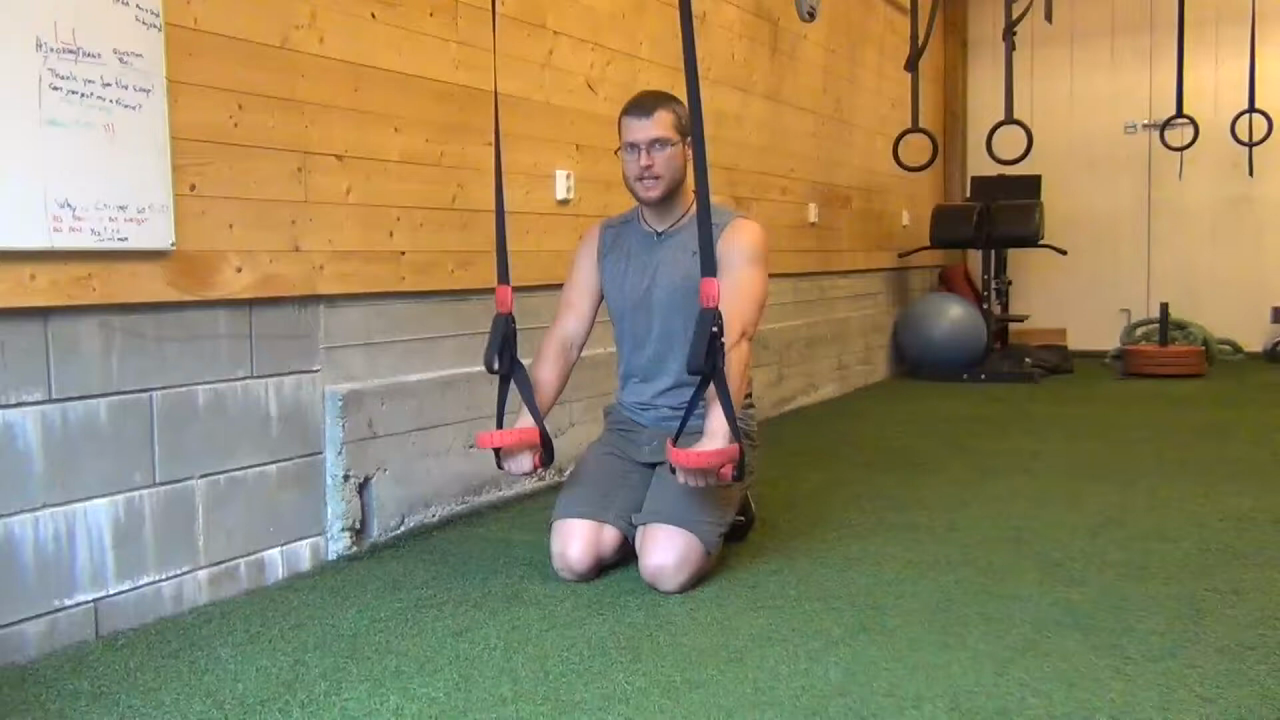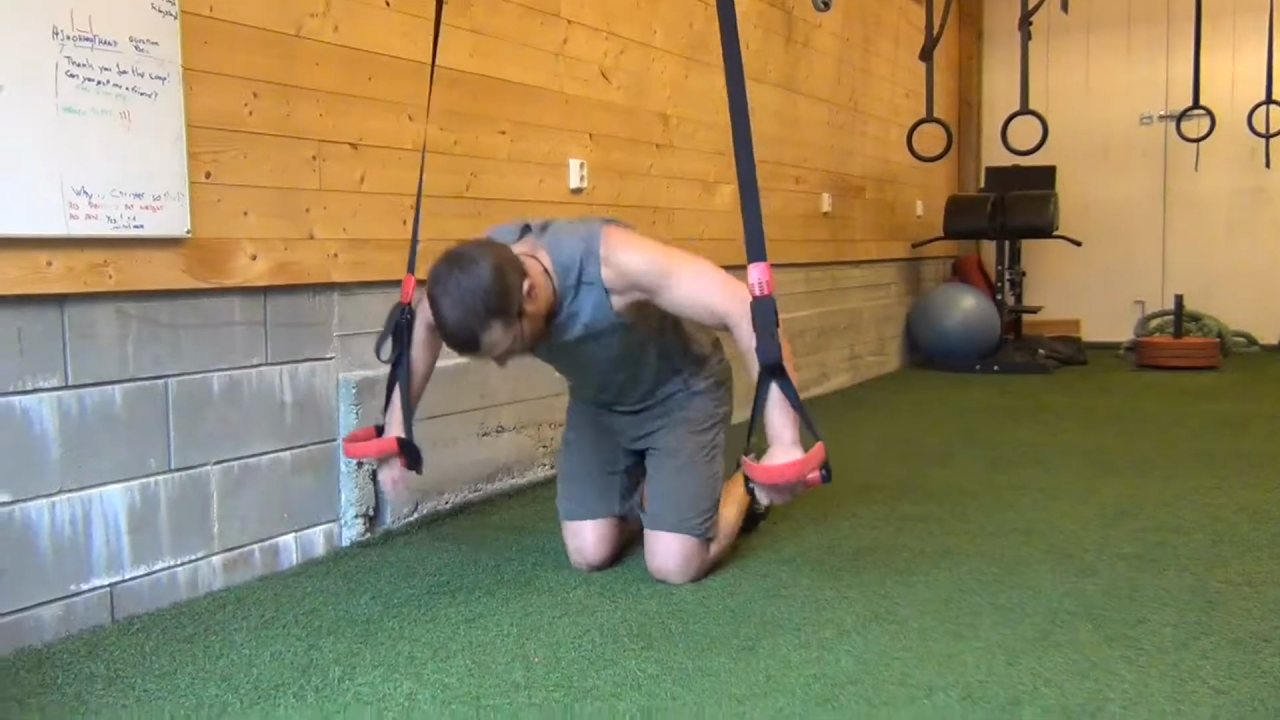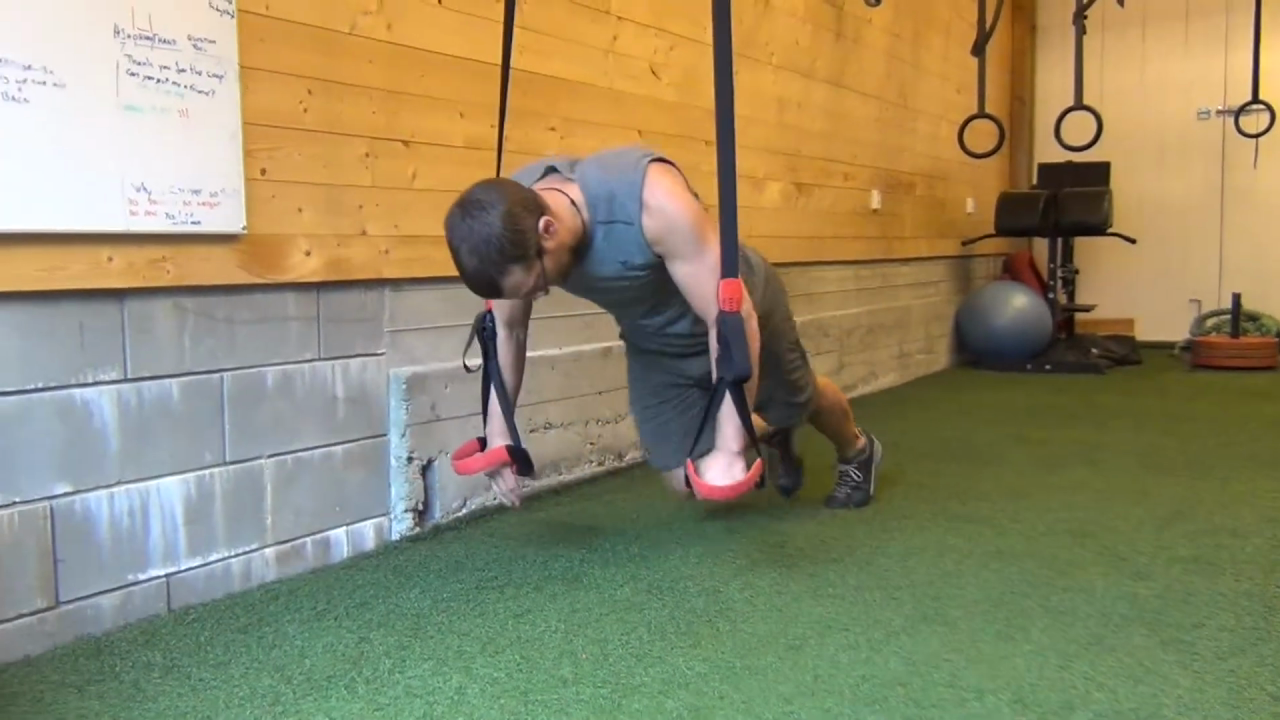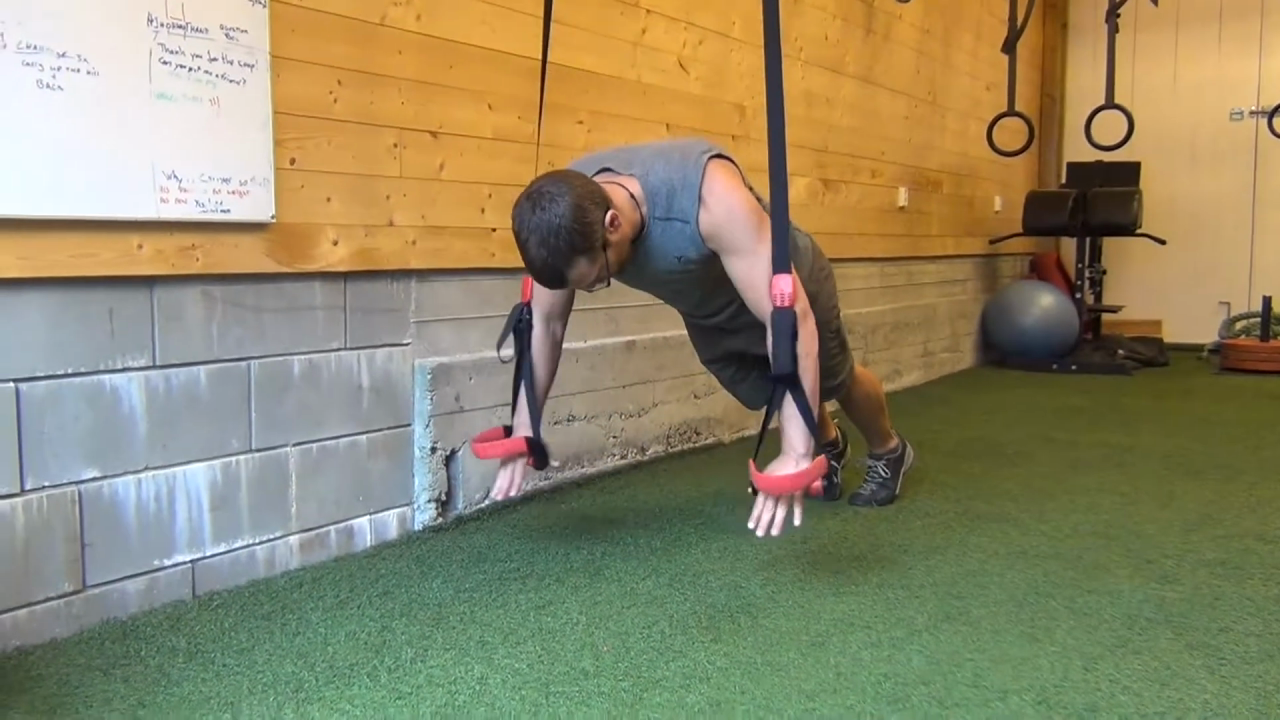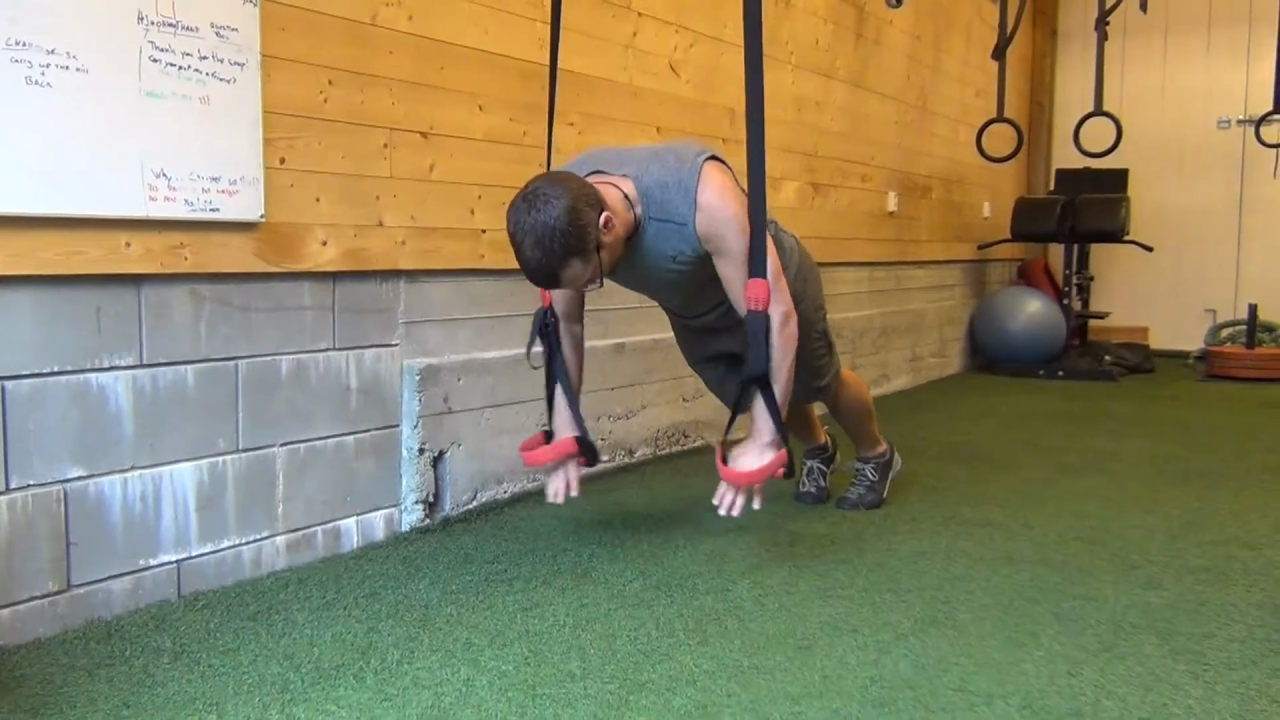
dt=1s
person 1, frame 1
left shoulder: (735, 236)
right shoulder: (601, 241)
left elbow: (733, 340)
right elbow: (565, 338)
left wrist: (718, 433)
right wrist: (527, 422)
left hip: (707, 429)
right hip: (628, 426)
left knee: (665, 568)
right knee: (572, 557)
left ankle: (722, 503)
right ankle: (650, 515)
person 1, frame 2
left shoulder: (614, 260)
right shoulder: (484, 267)
left elbow: (749, 308)
right elbow: (424, 323)
left wrist: (782, 439)
right wrist: (397, 421)
left hip: (681, 395)
right hip: (598, 400)
left knee: (671, 565)
right knee: (589, 554)
left ankle: (743, 483)
right ankle: (653, 492)
person 1, frame 3
left shoulder: (652, 200)
right shoulder: (511, 217)
right elbow: (508, 332)
left wrist: (730, 449)
right wrist: (498, 431)
left hip: (737, 306)
left knee: (797, 401)
right knee: (688, 480)
left ankle: (857, 451)
right ankle: (767, 434)
person 1, frame 4
left shoulder: (709, 194)
right shoulder: (567, 211)
left elbow: (791, 319)
right elbow: (545, 323)
left wrist: (796, 453)
right wrist: (522, 429)
left hip: (789, 288)
left knee: (836, 380)
right knee: (770, 395)
left ankle: (888, 452)
right ankle: (831, 447)
person 1, frame 5
left shoulder: (702, 195)
right shoulder: (564, 214)
left elbow: (776, 317)
right elbow: (566, 323)
left wrist: (762, 441)
right wrist: (565, 431)
left hip: (774, 284)
left knee: (819, 382)
right knee: (754, 394)
left ankle: (876, 457)
right ankle: (817, 451)
